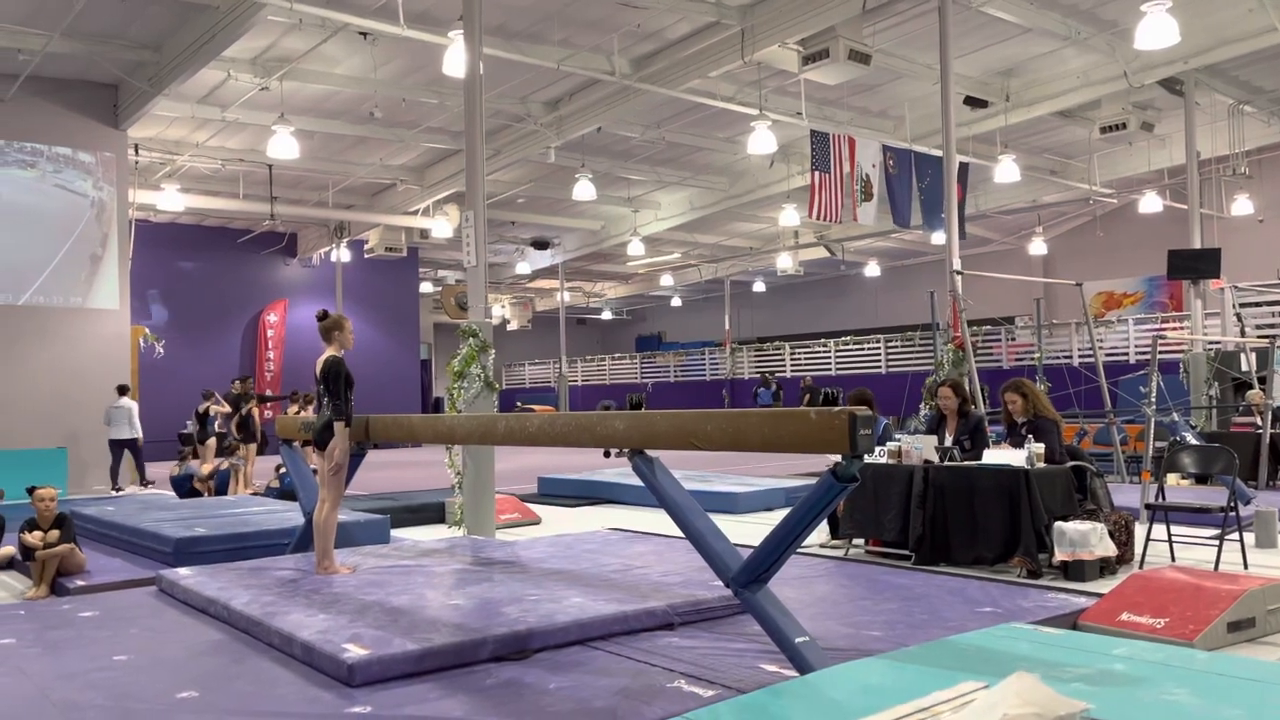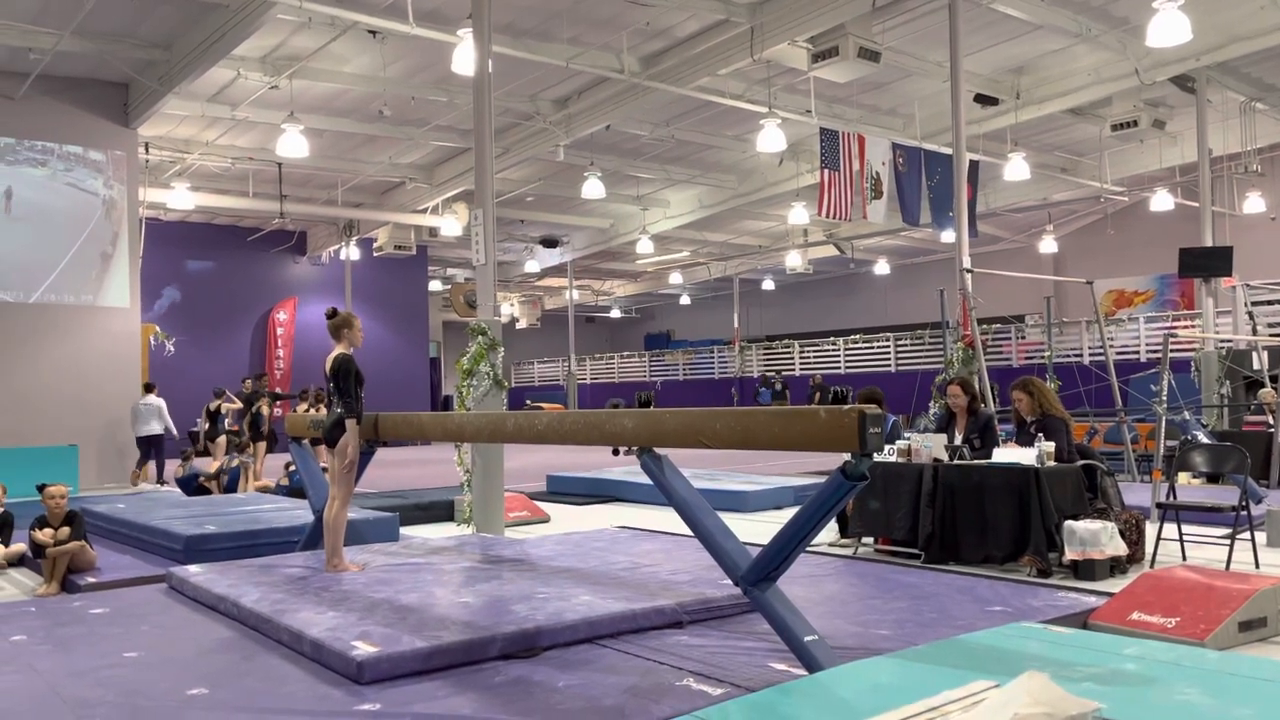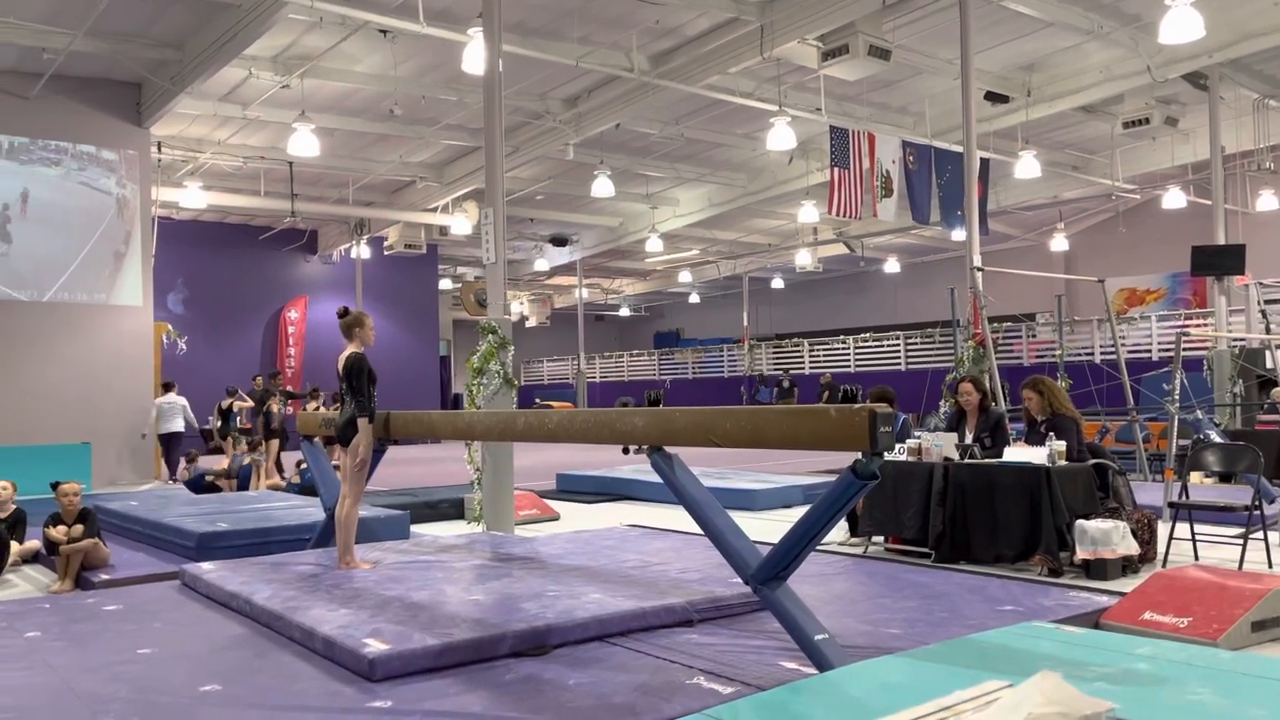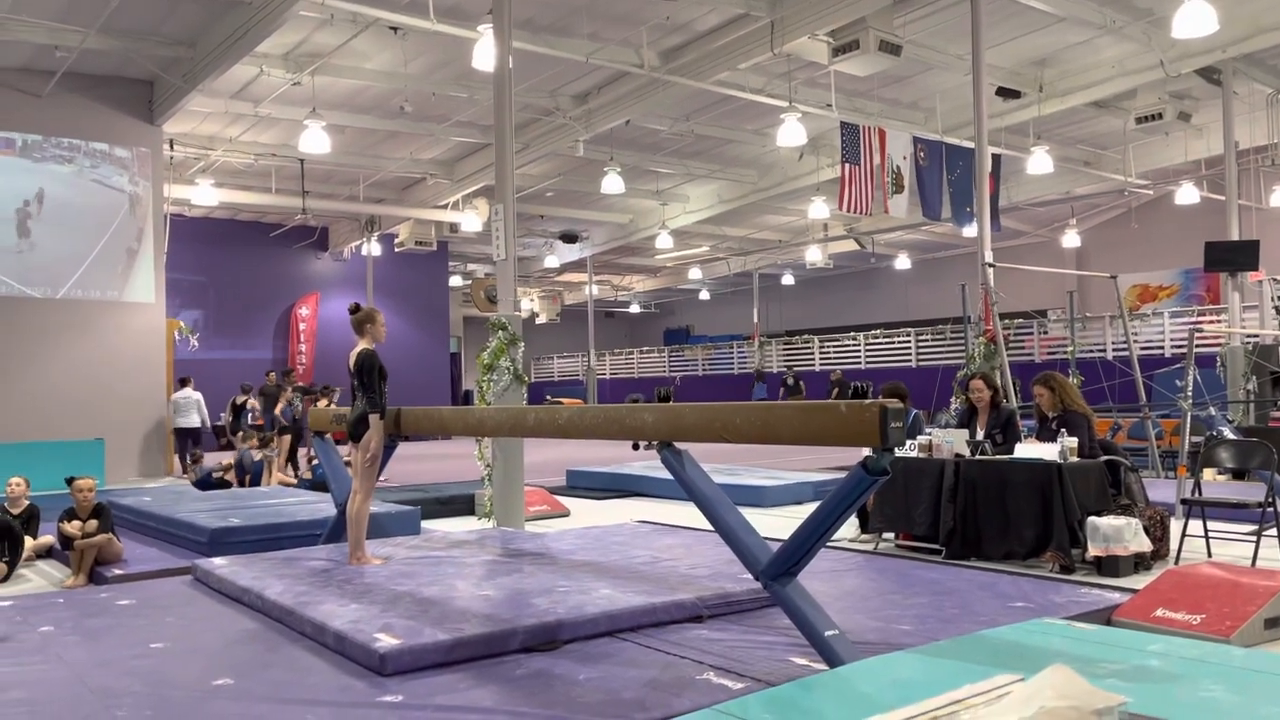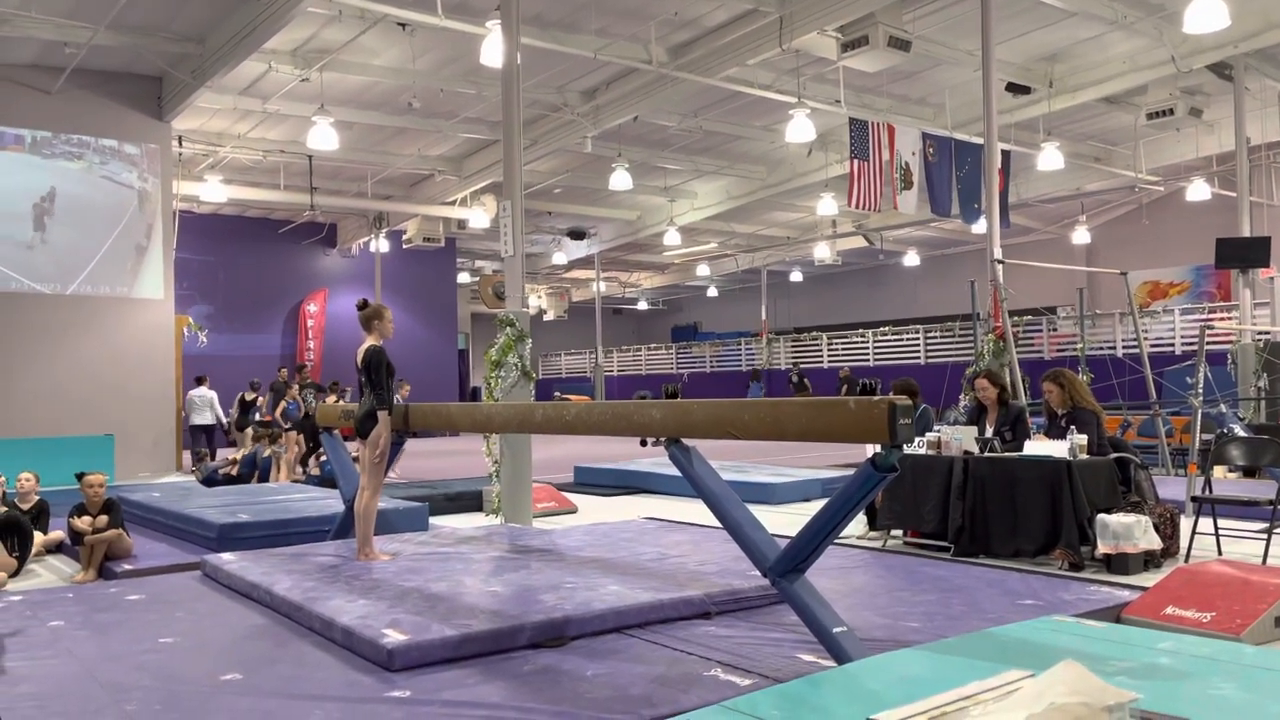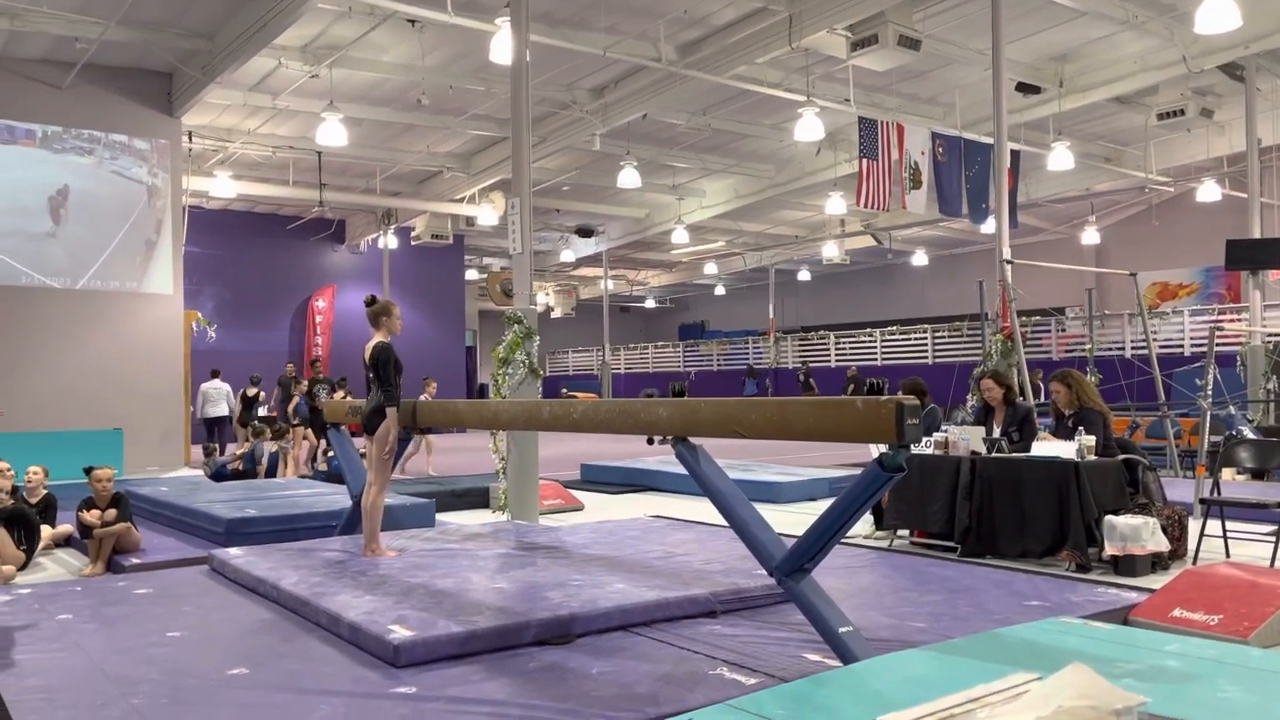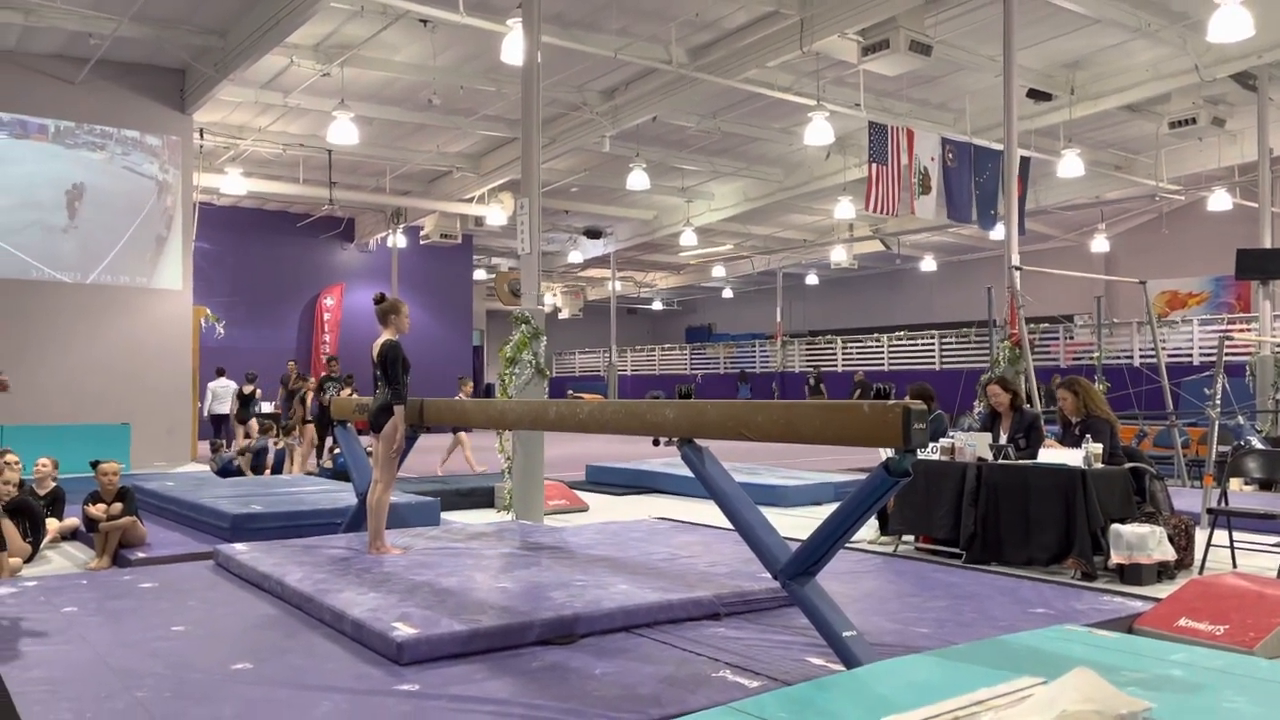
dt=0.3s
person 1, frame 1
left shoulder: (320, 362)
right shoulder: (336, 363)
right elbow: (338, 406)
right wrist: (341, 445)
left hip: (320, 430)
right hip: (332, 432)
left knee: (323, 499)
right knee: (333, 500)
left ankle: (321, 560)
right ankle: (327, 563)
person 1, frame 2
left shoulder: (330, 360)
right shoulder: (346, 360)
right elbow: (349, 403)
right wrist: (353, 443)
left hip: (330, 427)
right hip: (343, 430)
left knee: (333, 496)
right knee: (343, 497)
left ankle: (331, 558)
right ankle: (337, 560)
person 1, frame 3
left shoulder: (342, 359)
right shoulder: (359, 359)
right elbow: (361, 402)
right wrist: (365, 441)
left hip: (343, 426)
right hip: (355, 429)
left knee: (345, 494)
right knee: (354, 496)
left ankle: (342, 556)
right ankle: (348, 558)
person 1, frame 4
left shoulder: (353, 355)
right shoulder: (370, 356)
right elbow: (373, 398)
right wrist: (376, 437)
left hip: (355, 421)
right hip: (367, 424)
left knee: (356, 490)
right knee: (365, 492)
left ankle: (354, 551)
right ankle: (359, 554)
person 1, frame 5
left shoulder: (361, 352)
right shoulder: (377, 352)
right elbow: (381, 394)
right wrist: (385, 433)
left hip: (362, 418)
right hip: (374, 421)
left knee: (364, 486)
right knee: (373, 488)
left ankle: (362, 547)
right ankle: (368, 550)
person 1, frame 6
left shoulder: (369, 348)
right shoulder: (385, 349)
right elbow: (389, 391)
right wrist: (393, 429)
left hip: (369, 414)
right hip: (381, 417)
left knee: (371, 482)
right knee: (380, 484)
left ankle: (369, 543)
right ankle: (374, 546)
person 1, frame 7
left shoulder: (376, 346)
right shoulder: (393, 347)
right elbow: (396, 389)
right wrist: (401, 428)
left hip: (376, 412)
right hip: (388, 415)
left knee: (377, 480)
right knee: (386, 482)
left ankle: (373, 541)
right ankle: (379, 544)
